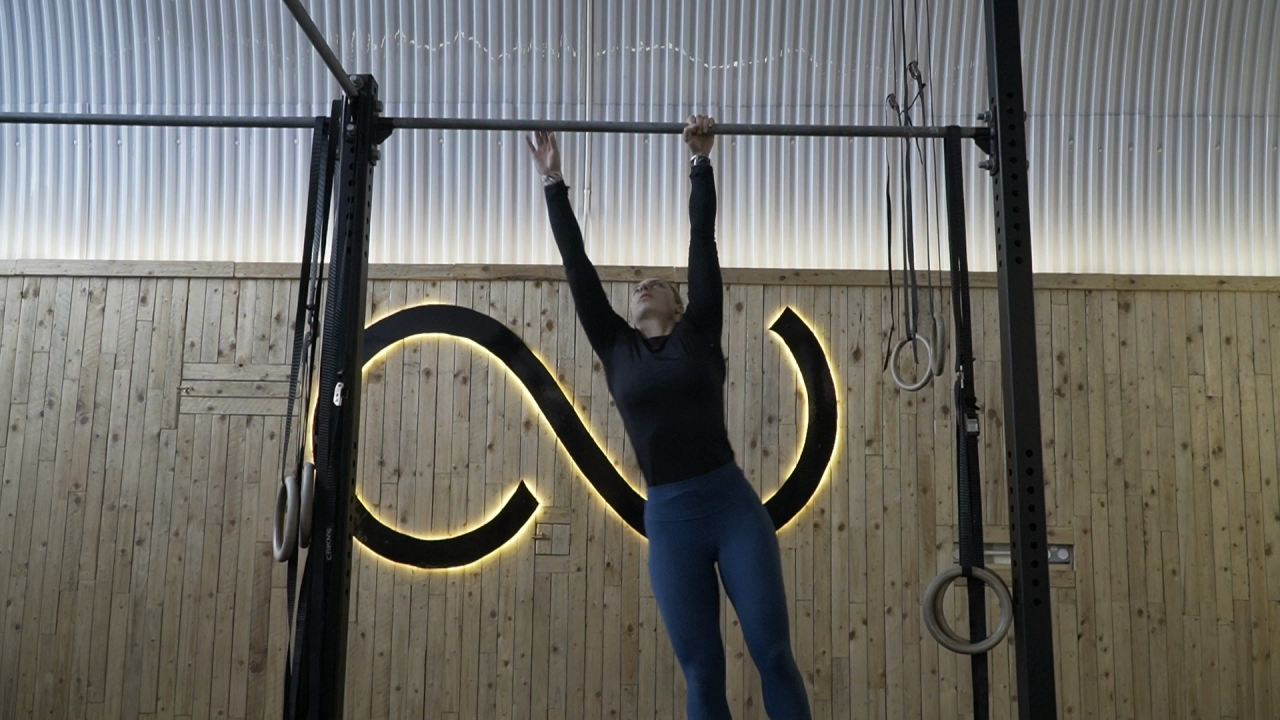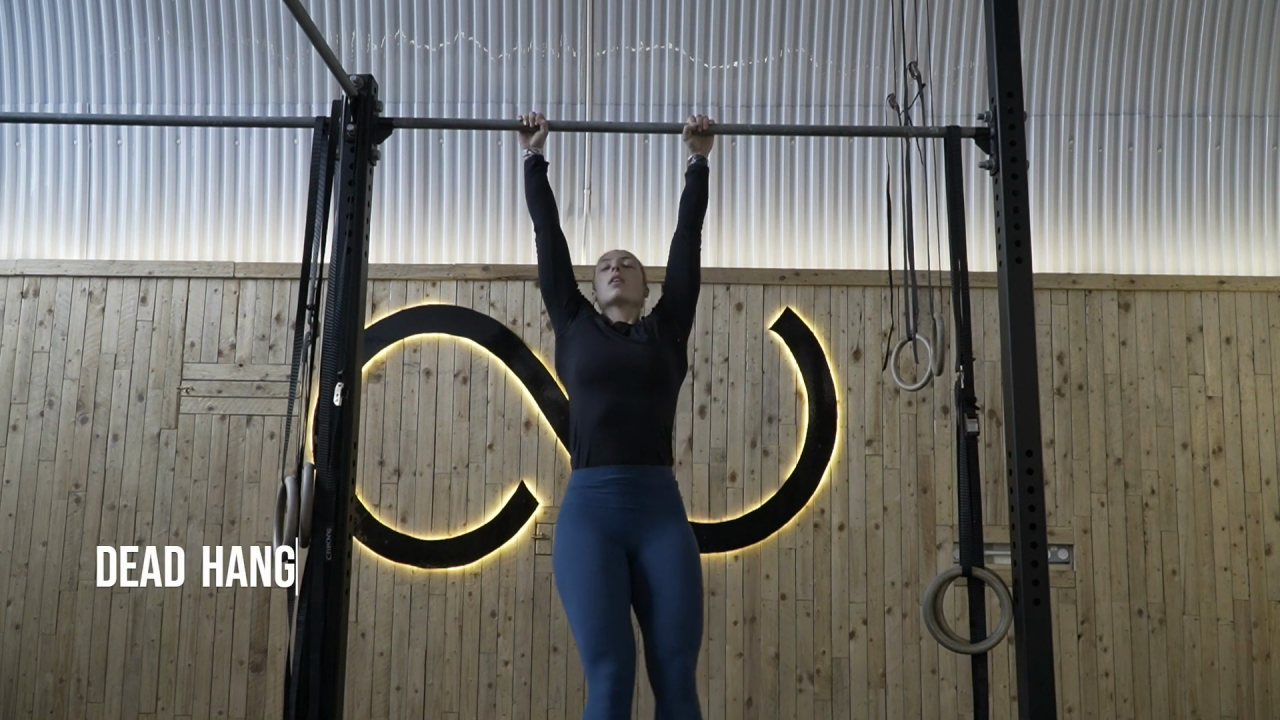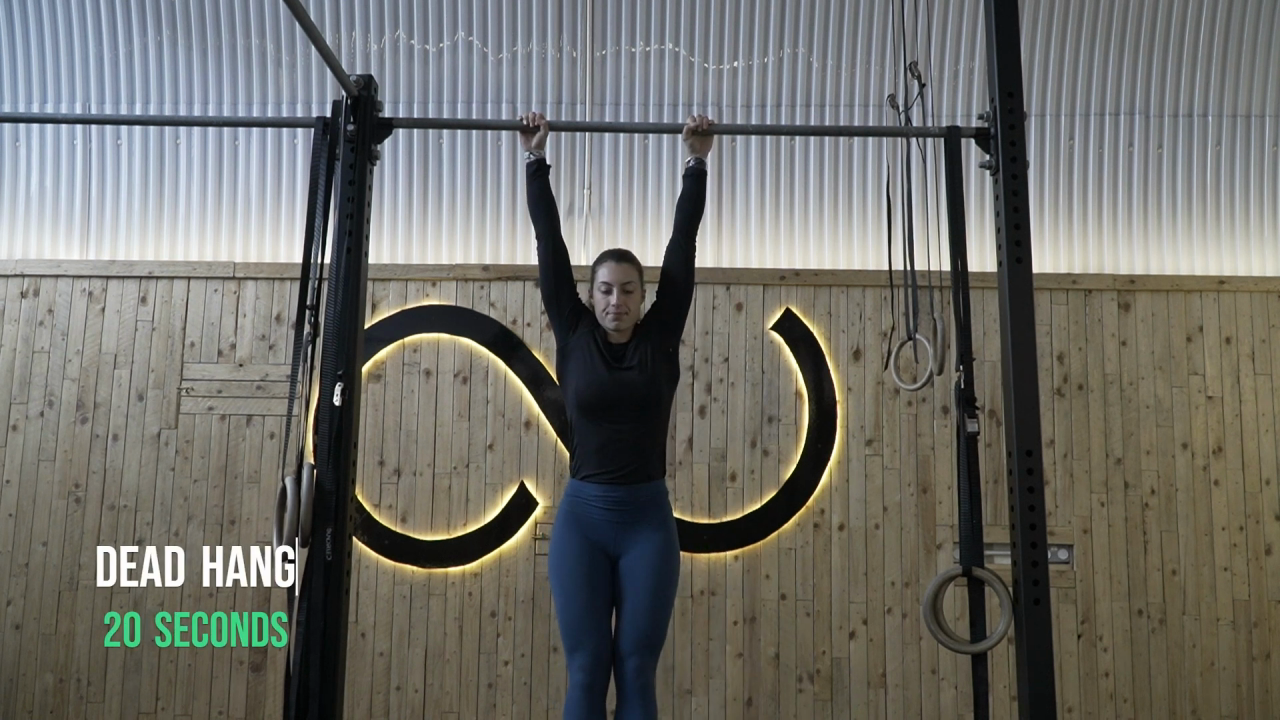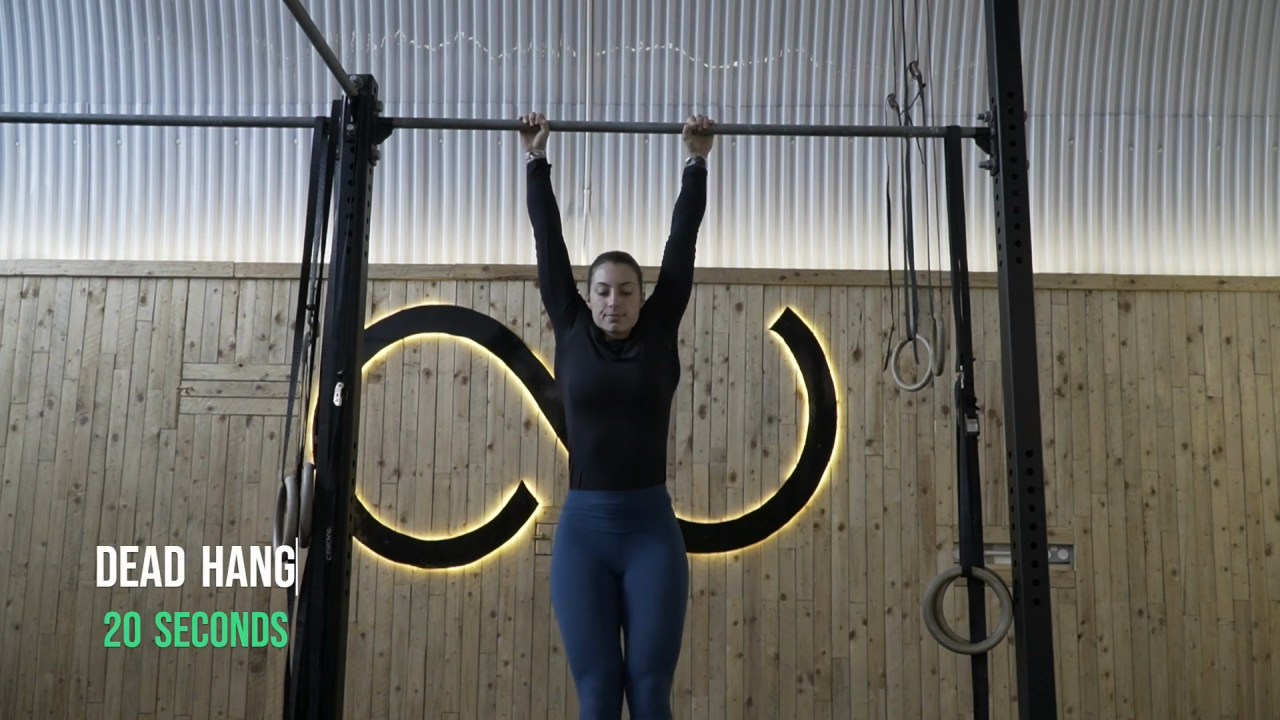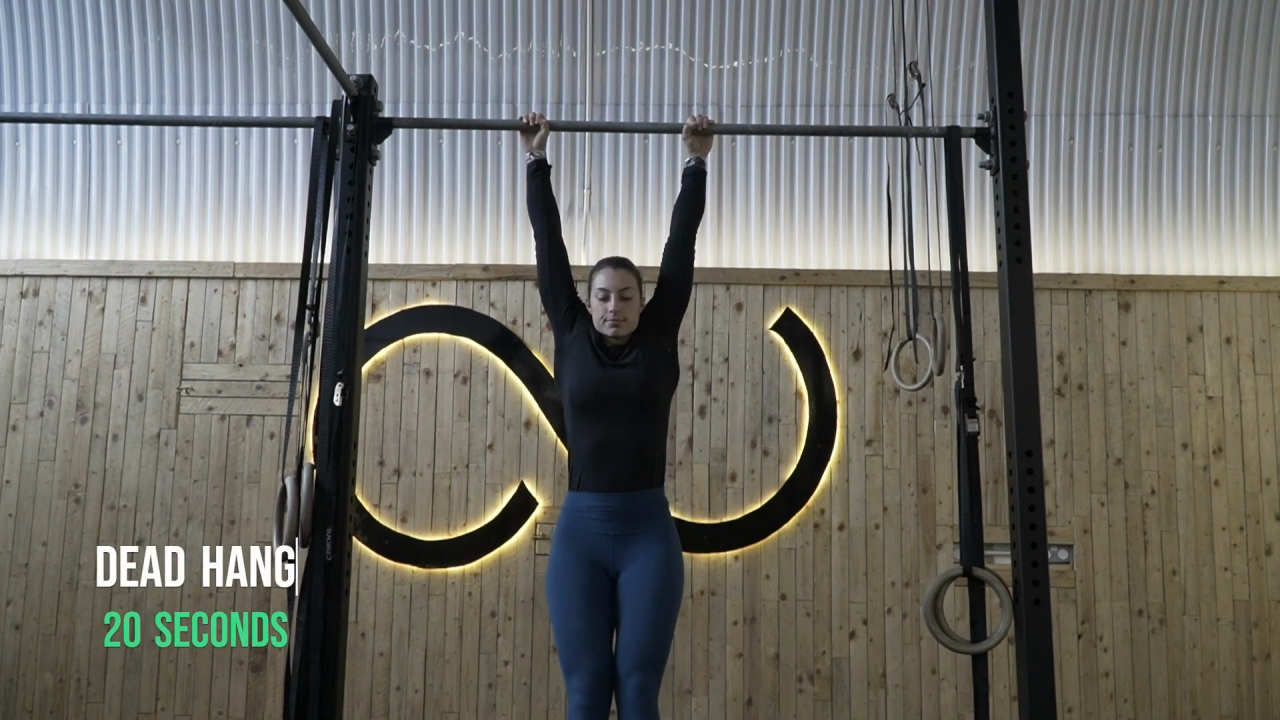
dt=1s
person 1, frame 1
left shoulder: (701, 338)
right shoulder: (618, 349)
left elbow: (703, 244)
right elbow: (578, 266)
left wrist: (701, 162)
right wrist: (553, 183)
left hip: (733, 505)
right hip: (669, 519)
left knee: (771, 653)
person 1, frame 2
left shoulder: (667, 330)
right shoulder: (574, 326)
left elbow: (688, 238)
right elbow: (547, 234)
left wrist: (698, 161)
right wrist: (534, 158)
left hip: (661, 509)
right hip: (589, 510)
person 1, frame 3
left shoulder: (661, 338)
right shoulder: (573, 334)
left elbow: (683, 243)
right elbow: (548, 241)
left wrist: (696, 163)
right wrist: (536, 161)
left hip: (647, 519)
right hip: (582, 516)
person 1, frame 4
left shoulder: (659, 335)
right shoulder: (571, 334)
left elbow: (682, 240)
right elbow: (547, 239)
left wrist: (696, 162)
right wrist: (536, 161)
left hip: (652, 528)
right hip: (583, 529)
person 1, frame 5
left shoulder: (659, 339)
right shoulder: (571, 338)
left elbow: (681, 243)
right elbow: (548, 242)
left wrist: (696, 163)
right wrist: (536, 161)
left hip: (648, 530)
right hip: (579, 530)
